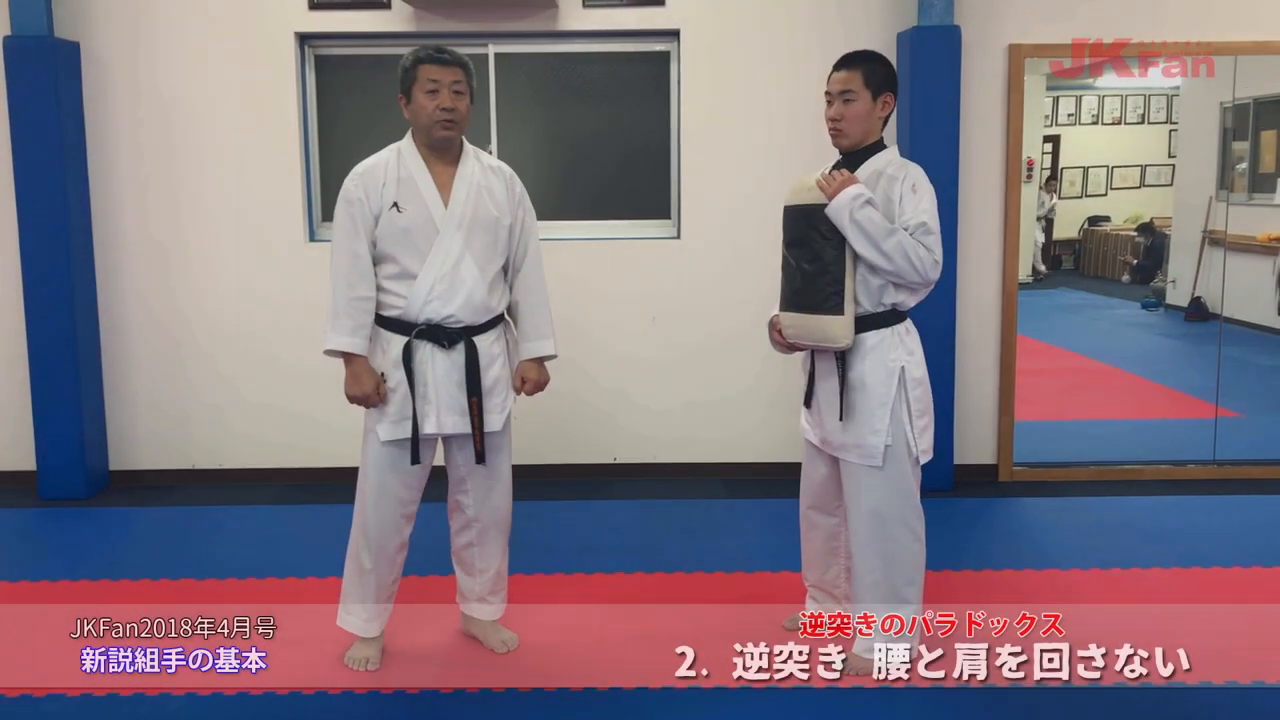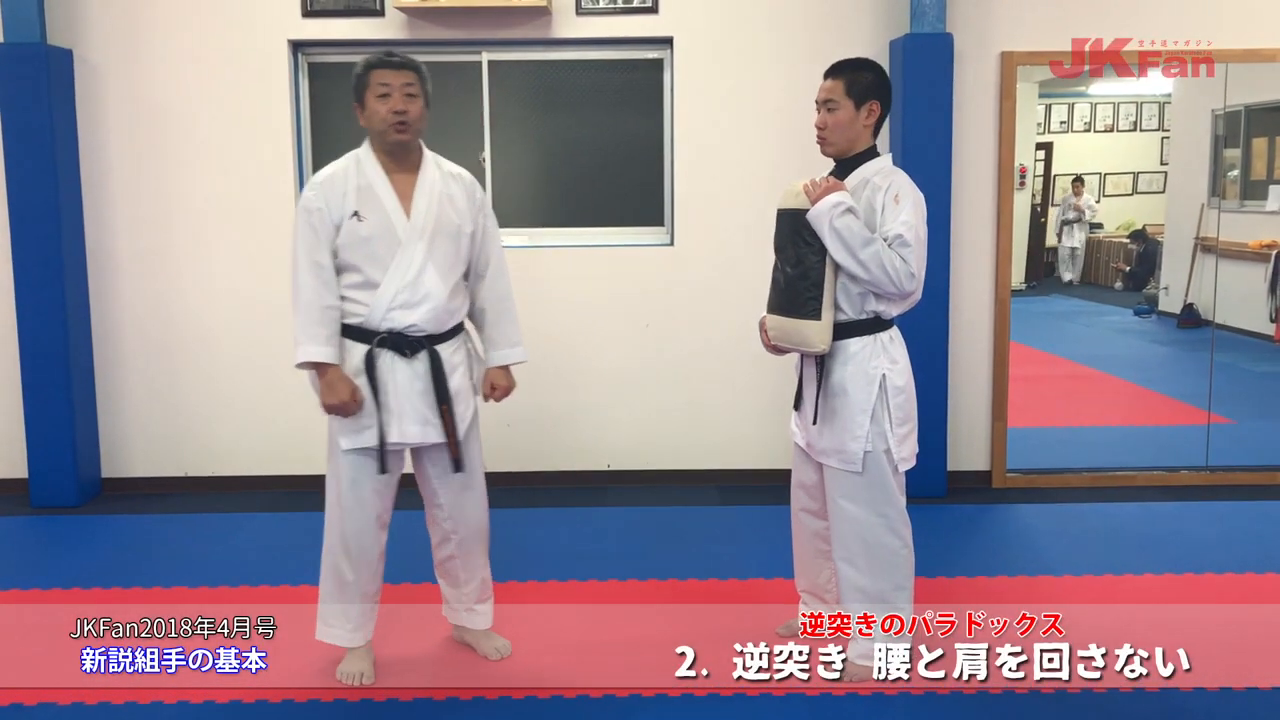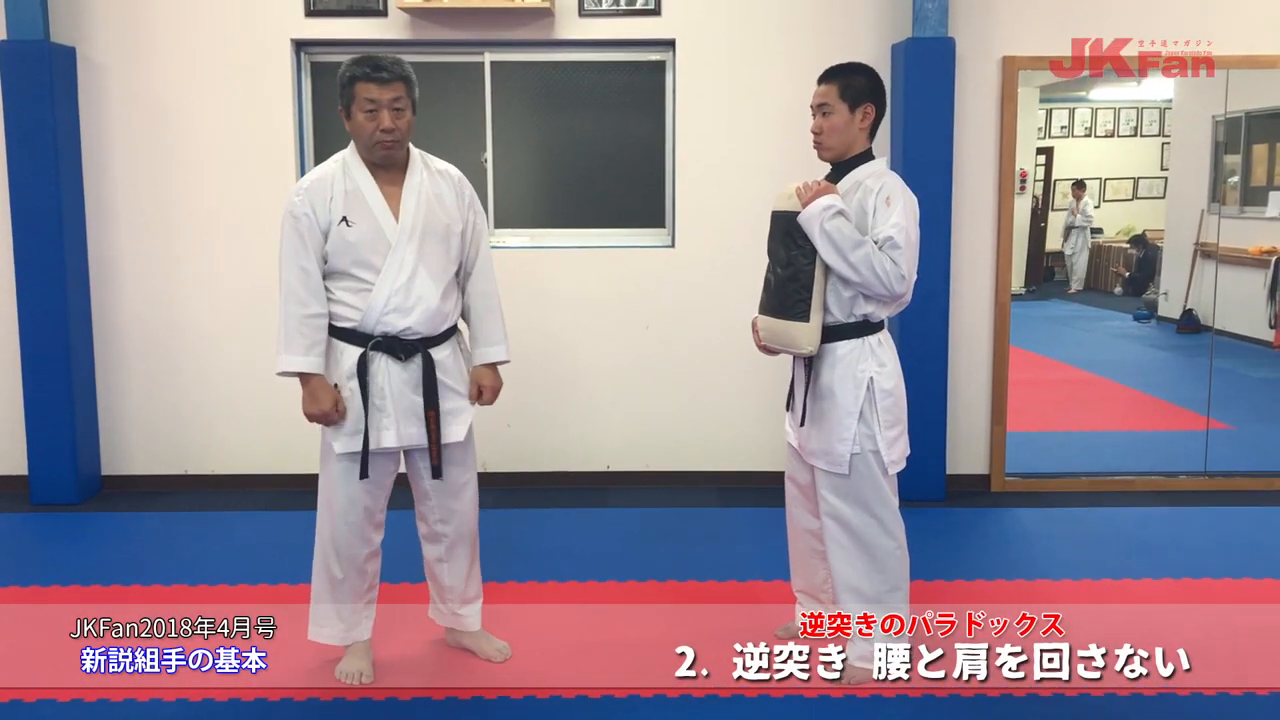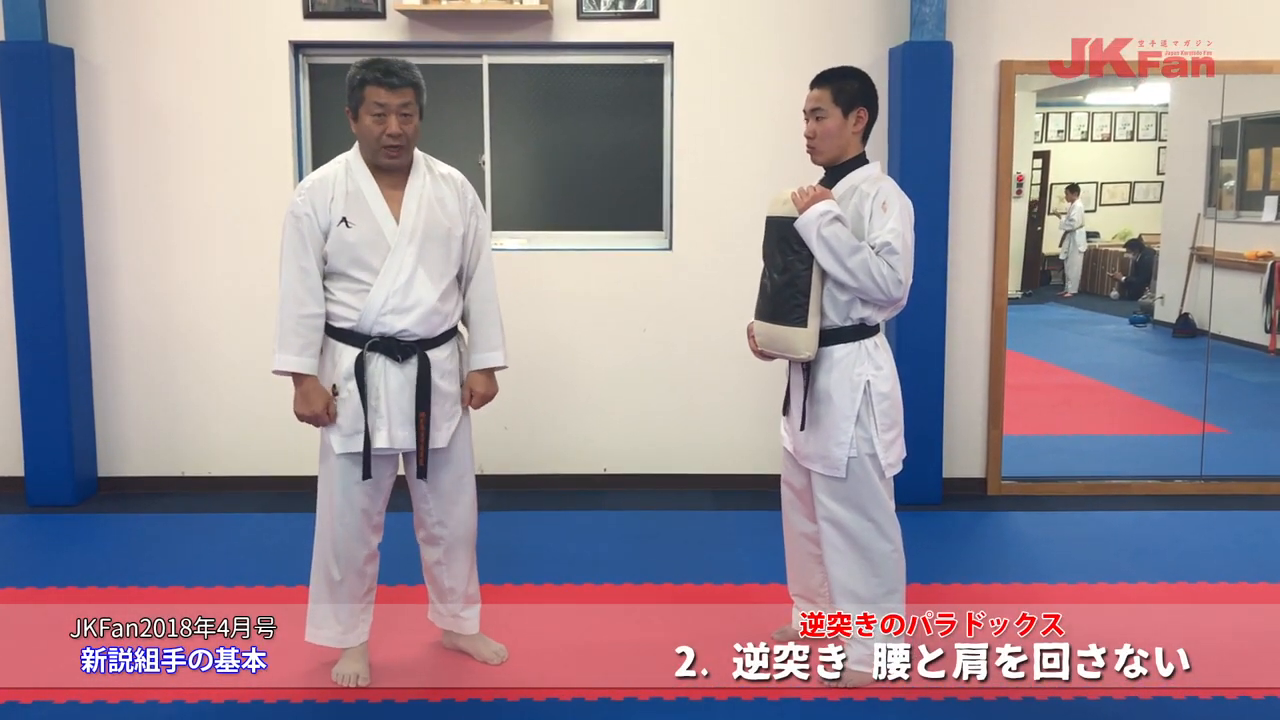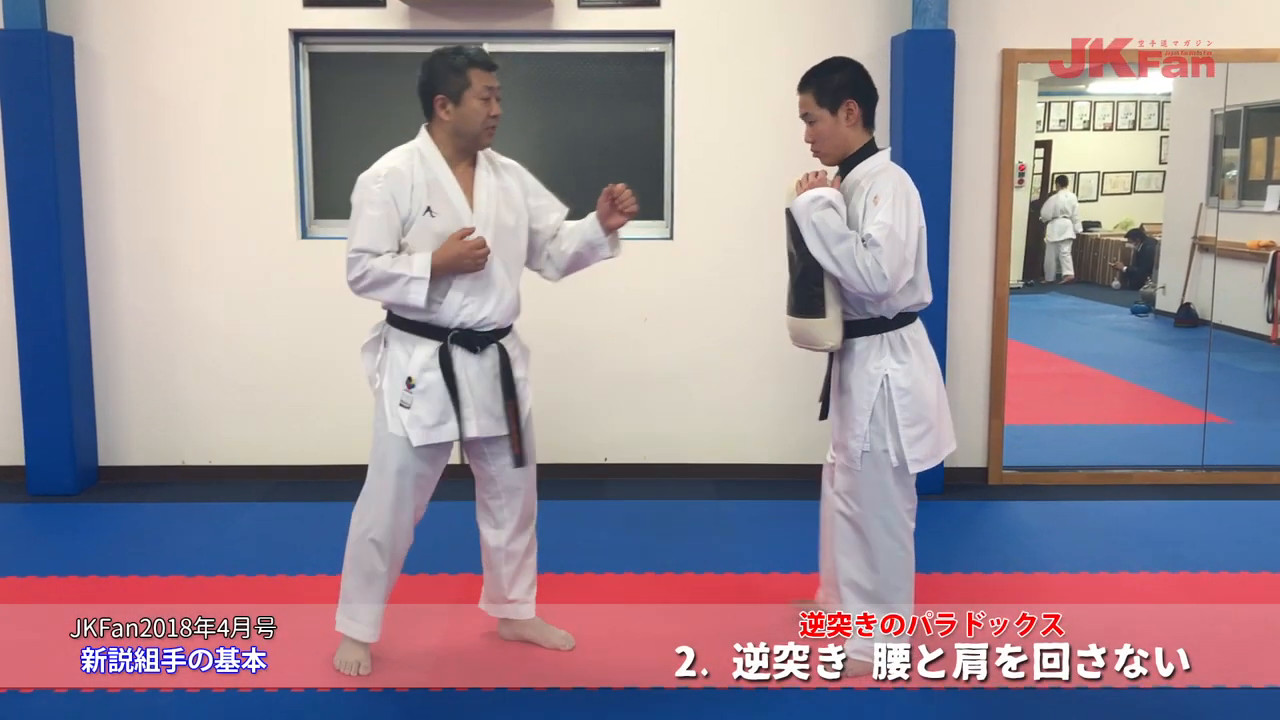
dt=1s
person 1, frame 1
left shoulder: (500, 180)
right shoulder: (370, 180)
left elbow: (526, 272)
right elbow: (352, 277)
left wrist: (534, 352)
right wrist: (355, 360)
left hip: (483, 360)
right hip: (404, 360)
left knee: (484, 496)
right knee: (385, 500)
left ankle: (481, 610)
right ankle: (367, 622)
person 1, frame 2
left shoulder: (460, 186)
right shoulder: (329, 188)
left elbow: (488, 278)
right elbow: (314, 287)
left wrist: (500, 358)
right wrist: (328, 370)
left hip: (444, 368)
right hip: (367, 369)
left knee: (460, 504)
right knee: (358, 512)
left ankle: (470, 618)
right ankle: (354, 636)
person 1, frame 3
left shoulder: (450, 184)
right shoulder: (316, 193)
left elbow: (477, 277)
right elbow: (302, 293)
left wrist: (487, 358)
right wrist: (312, 379)
left hip: (438, 369)
right hip: (359, 373)
left knee: (452, 505)
right knee: (350, 514)
left ankle: (460, 619)
right ankle: (354, 634)
person 1, frame 4
left shoulder: (453, 188)
right shoulder: (319, 194)
left elbow: (479, 282)
right elbow: (301, 294)
left wrist: (484, 363)
right wrist: (305, 378)
left hip: (436, 372)
right hip: (357, 375)
left knee: (450, 509)
right knee: (350, 516)
left ankle: (458, 622)
right ankle: (349, 636)
person 1, frame 5
left shoulder: (510, 178)
right shoulder: (391, 177)
left elbow: (553, 253)
right elbow: (363, 270)
left wrist: (602, 227)
right wrist: (437, 263)
left hip: (495, 361)
right hip: (419, 365)
left knee: (510, 493)
right knee: (391, 503)
left ankle: (513, 612)
right ankle: (357, 627)
person 2, frame 1
left shoulder: (903, 179)
right shoulder: (828, 183)
left elbow: (923, 265)
left wrist: (852, 206)
right wrist: (787, 322)
left hip: (880, 360)
right hip: (828, 361)
left knee: (882, 506)
right knee: (821, 498)
left ankle: (887, 632)
right ankle: (830, 604)
person 2, frame 2
left shoulder: (892, 188)
right shoulder: (827, 188)
left elbow: (901, 276)
left wrist: (834, 212)
left hip: (866, 367)
right hip: (819, 363)
left knee: (868, 511)
right knee: (813, 501)
left ankle: (880, 639)
right ankle: (823, 608)
person 2, frame 3
left shoulder: (884, 190)
right shoulder: (824, 191)
left elbow: (892, 277)
left wrist: (825, 214)
left hip: (856, 368)
right hip: (813, 364)
left knee: (862, 511)
right knee: (808, 501)
left ankle: (876, 641)
right ankle: (819, 609)
person 2, frame 4
left shoulder: (880, 195)
right shoulder: (818, 195)
left elbow: (889, 281)
left wrist: (822, 221)
left hip: (853, 372)
right hip: (809, 369)
left knee: (859, 514)
right knee: (805, 503)
left ankle: (872, 645)
right ankle: (816, 614)
person 2, frame 5
left shoulder: (885, 184)
right shoulder: (851, 181)
left elbow: (875, 276)
left wrist: (816, 206)
left hip: (884, 364)
right hip: (865, 358)
left knee: (877, 507)
right knee: (846, 494)
left ankle: (877, 635)
right ankle: (843, 605)
